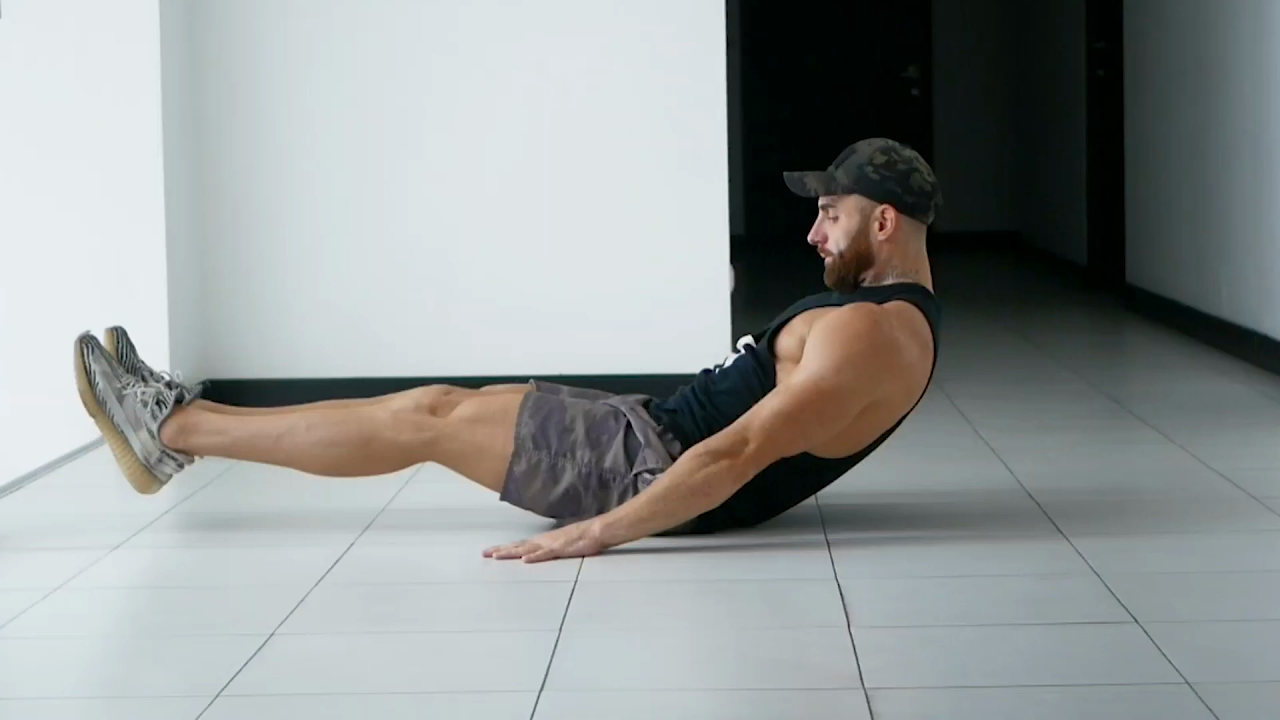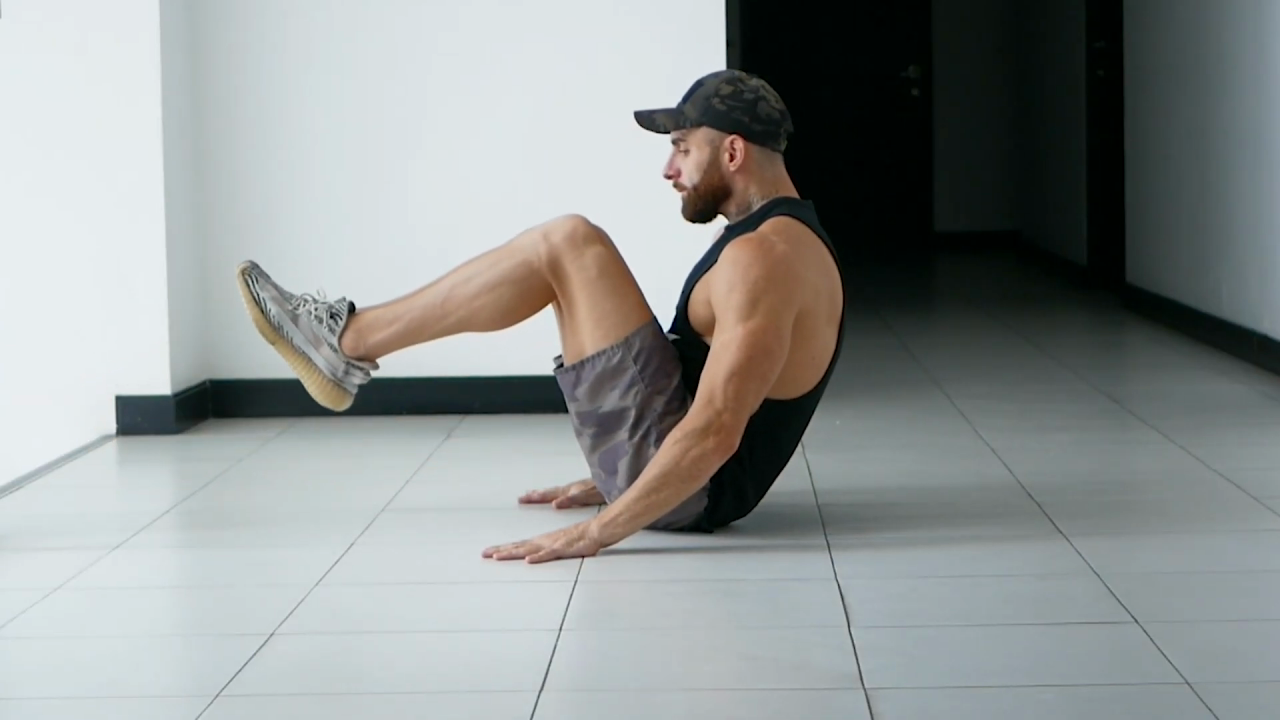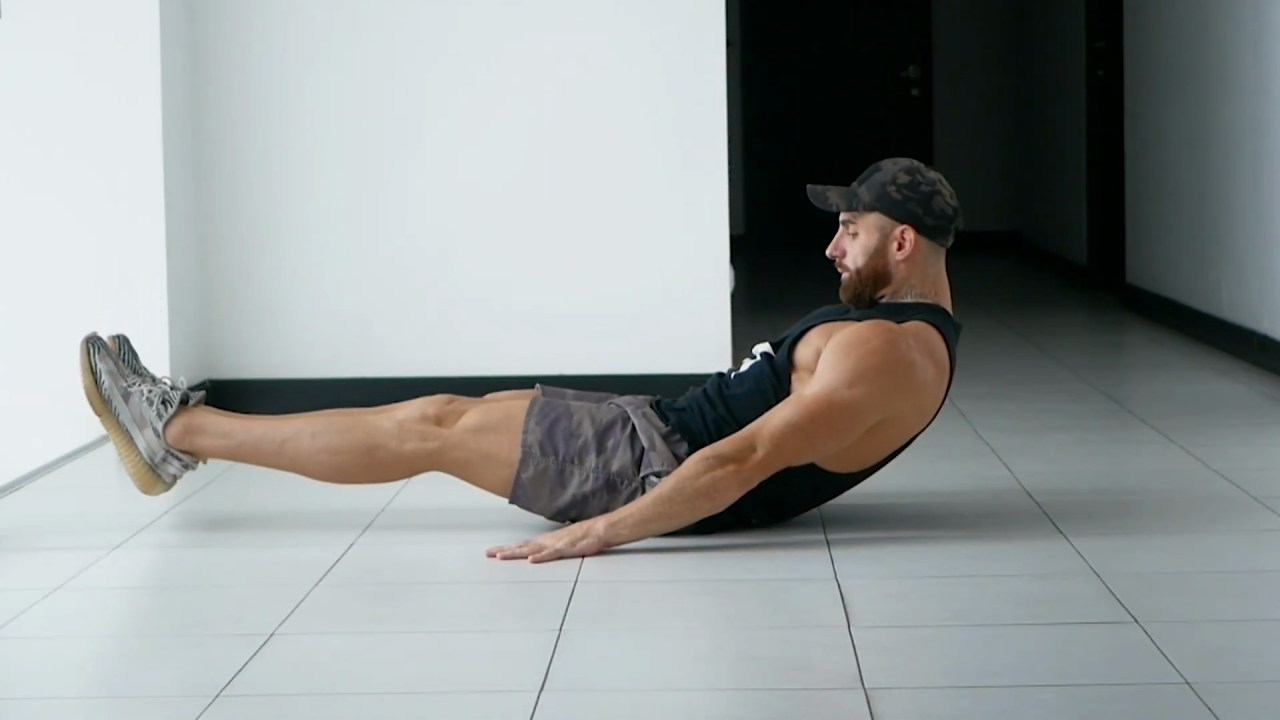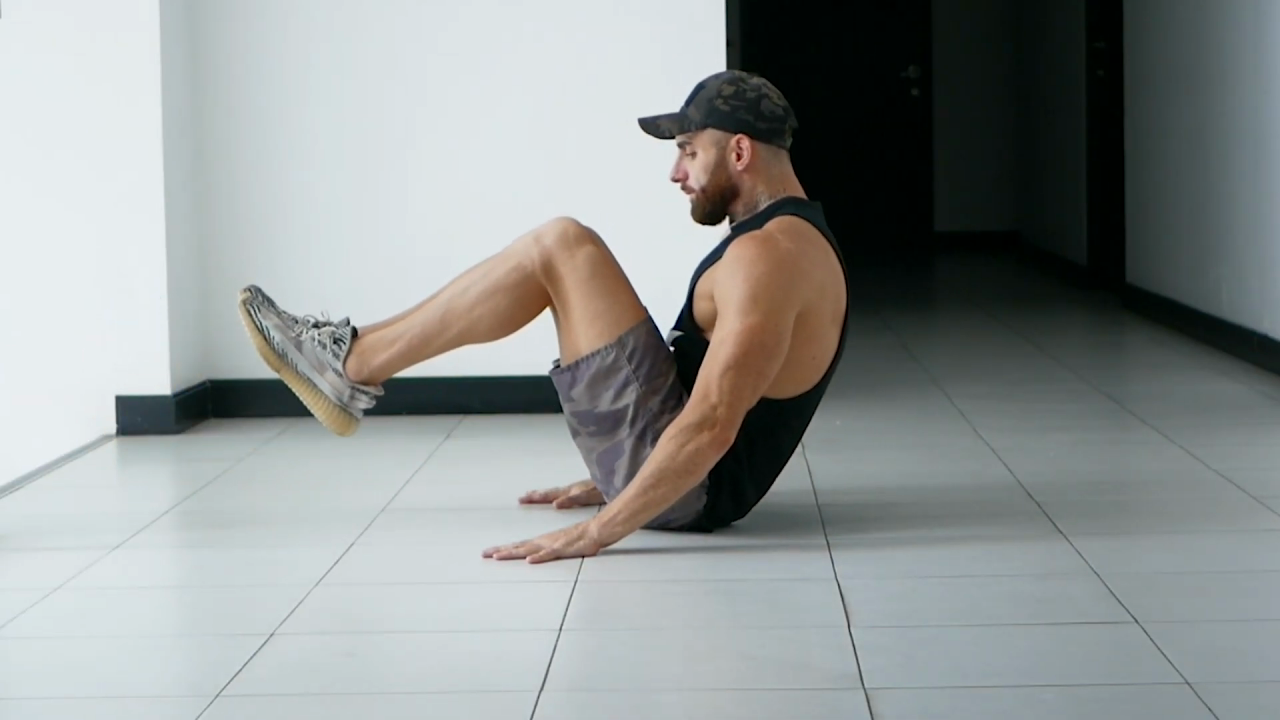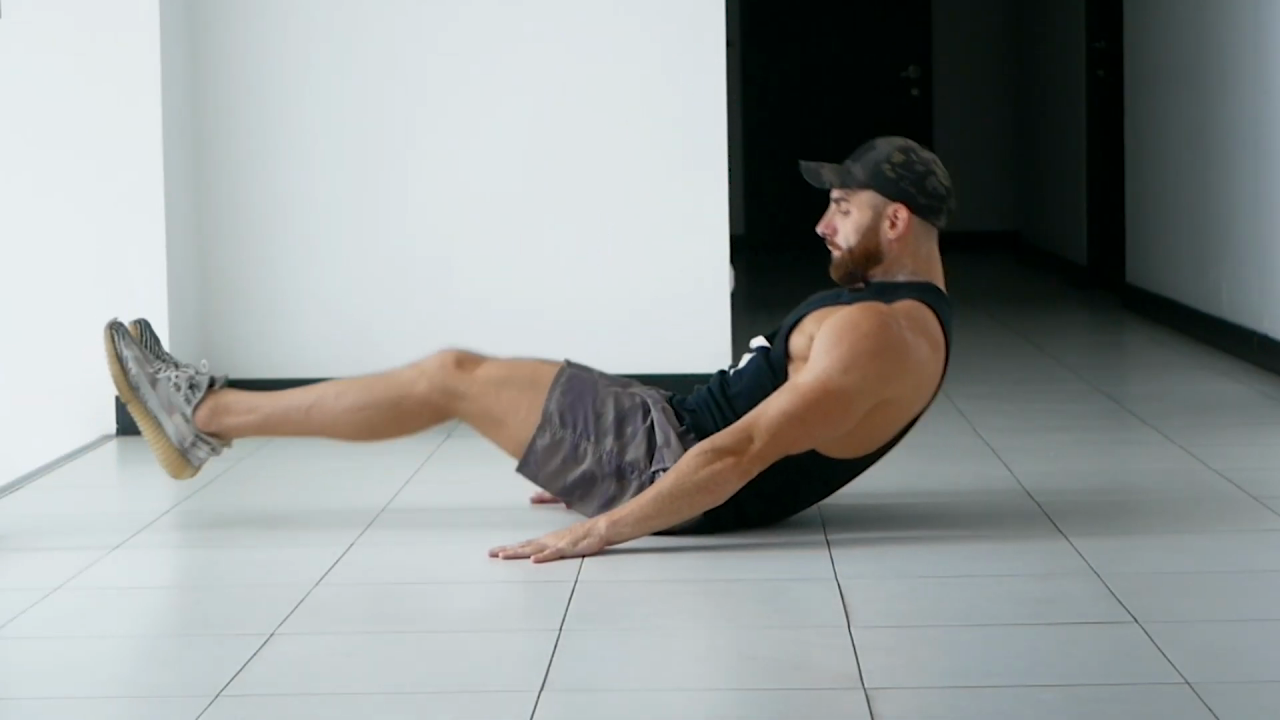
dt=1s
person 1, frame 1
left shoulder: (871, 333)
right shoulder: (888, 310)
left elbow: (736, 457)
left wrist: (598, 531)
right wrist: (606, 496)
left hip: (655, 462)
right hip: (661, 436)
left knee: (427, 415)
right knee: (443, 407)
left ankle: (171, 429)
right ankle: (179, 420)
person 1, frame 2
left shoulder: (763, 258)
right shoulder: (784, 239)
left elbow: (715, 431)
left wrist: (598, 532)
right wrist: (610, 479)
left hip: (689, 488)
right hip: (679, 467)
left knee: (570, 242)
right knee: (567, 252)
left ankle: (347, 340)
right ankle: (353, 339)
person 1, frame 3
left shoulder: (889, 352)
right shoulder: (907, 321)
left elbow: (746, 462)
left wrist: (599, 531)
left hip: (667, 468)
right hip: (668, 435)
left knee: (434, 427)
right knee: (446, 416)
left ankle: (175, 431)
right ankle: (182, 424)
person 1, frame 4
left shoulder: (767, 254)
right shoulder: (791, 239)
left elbow: (710, 425)
left wrist: (599, 531)
right wrist: (613, 477)
left hip: (691, 486)
right hip: (681, 470)
left knee: (563, 244)
right knee: (564, 256)
left ankle: (350, 365)
right ankle: (355, 356)
person 1, frame 5
left shoulder: (880, 334)
right shoulder: (899, 304)
left elbow: (742, 454)
left wrist: (601, 529)
right wrist: (610, 487)
left hip: (673, 463)
right hip: (678, 437)
left knee: (451, 377)
right knee: (468, 370)
left ankle: (204, 415)
